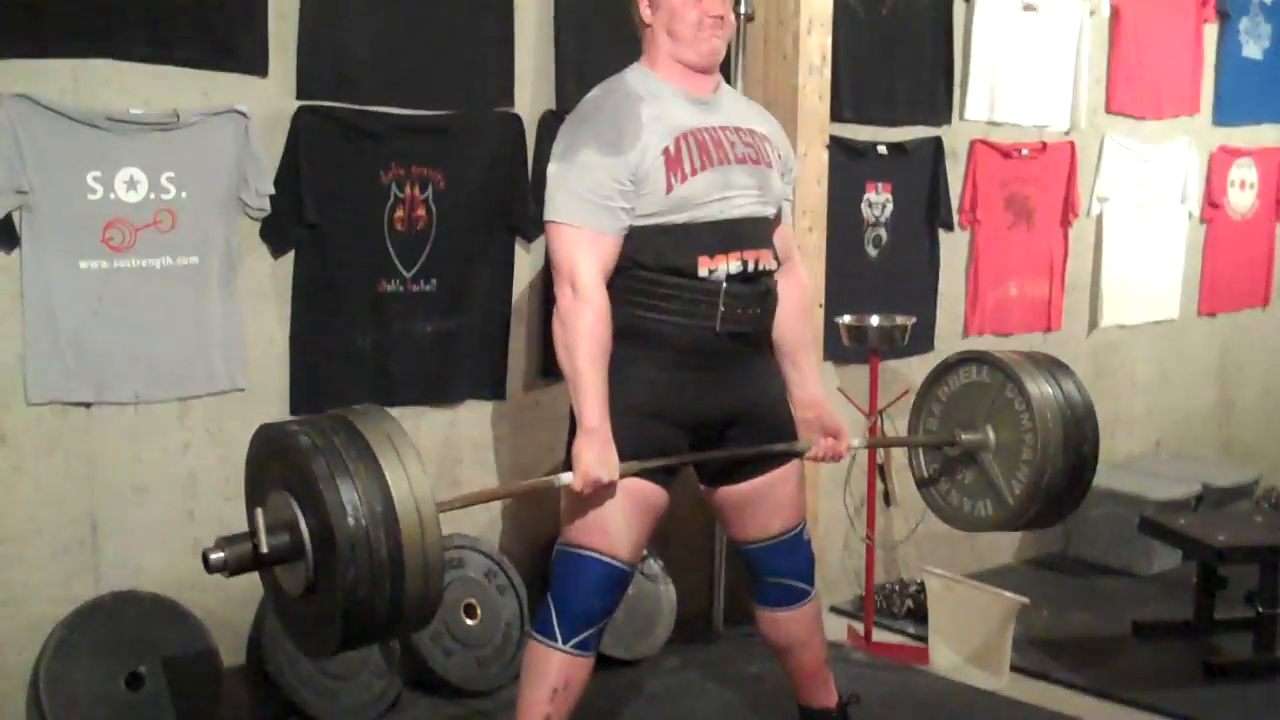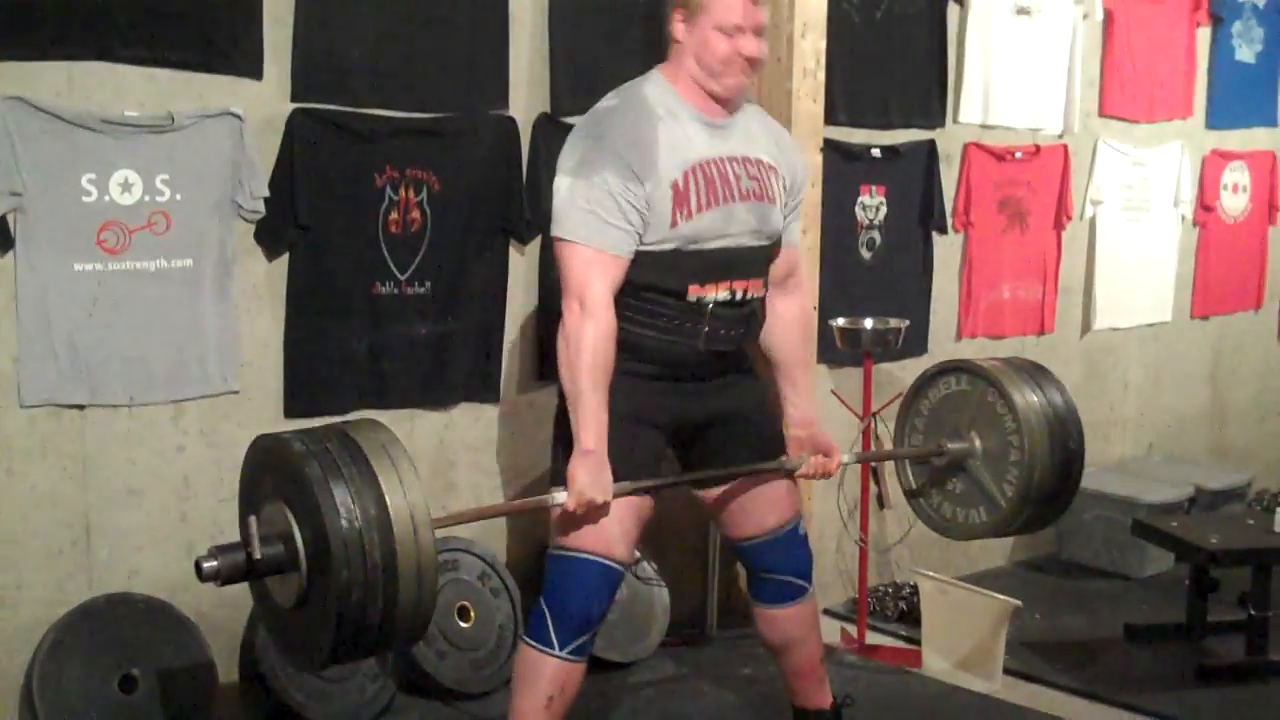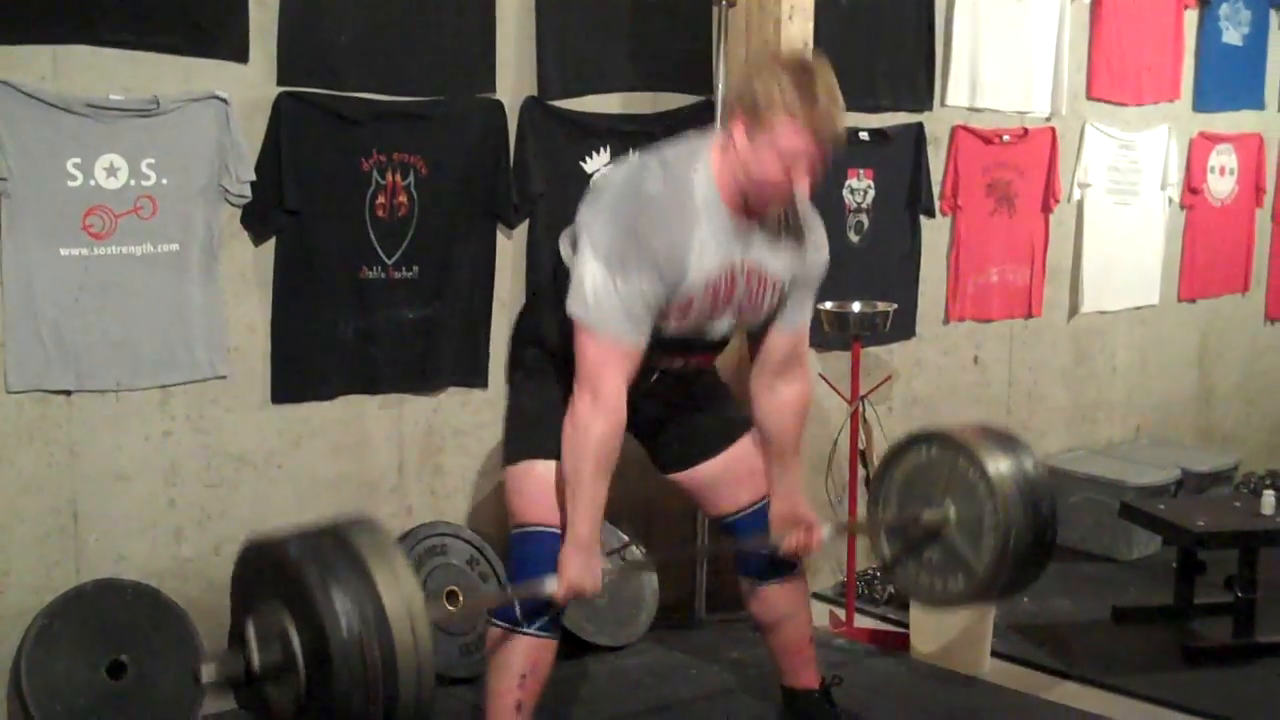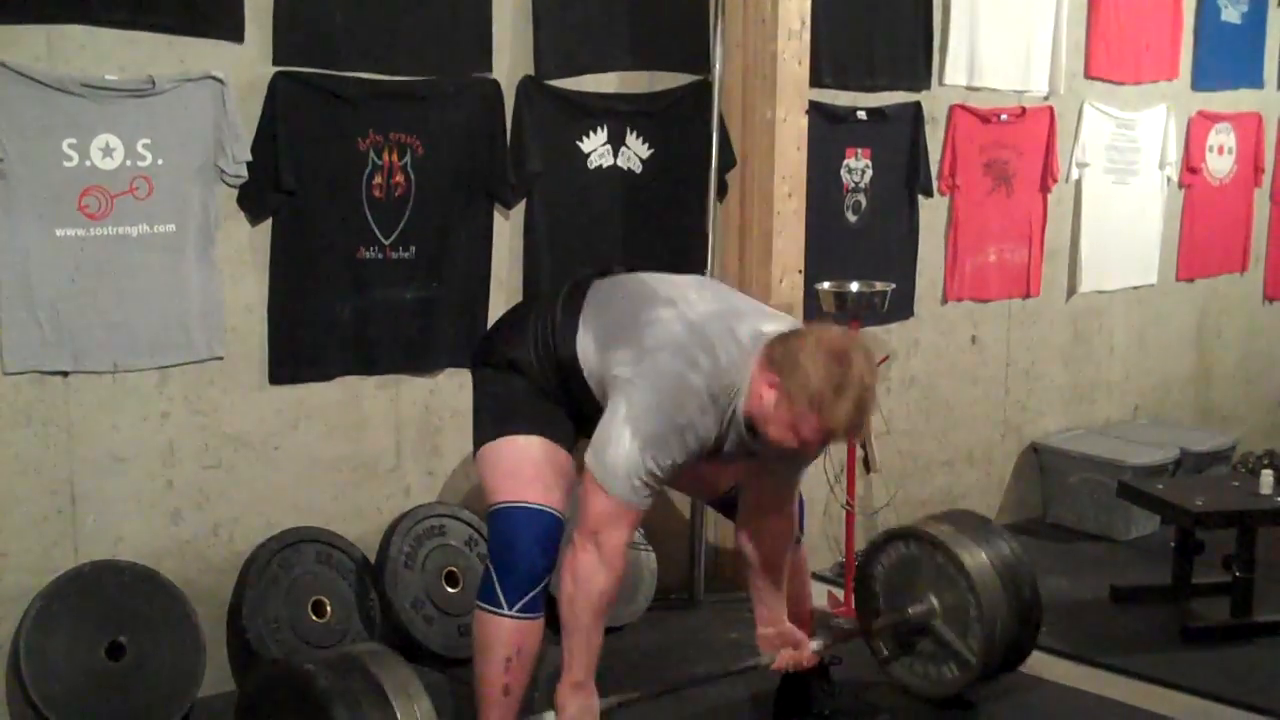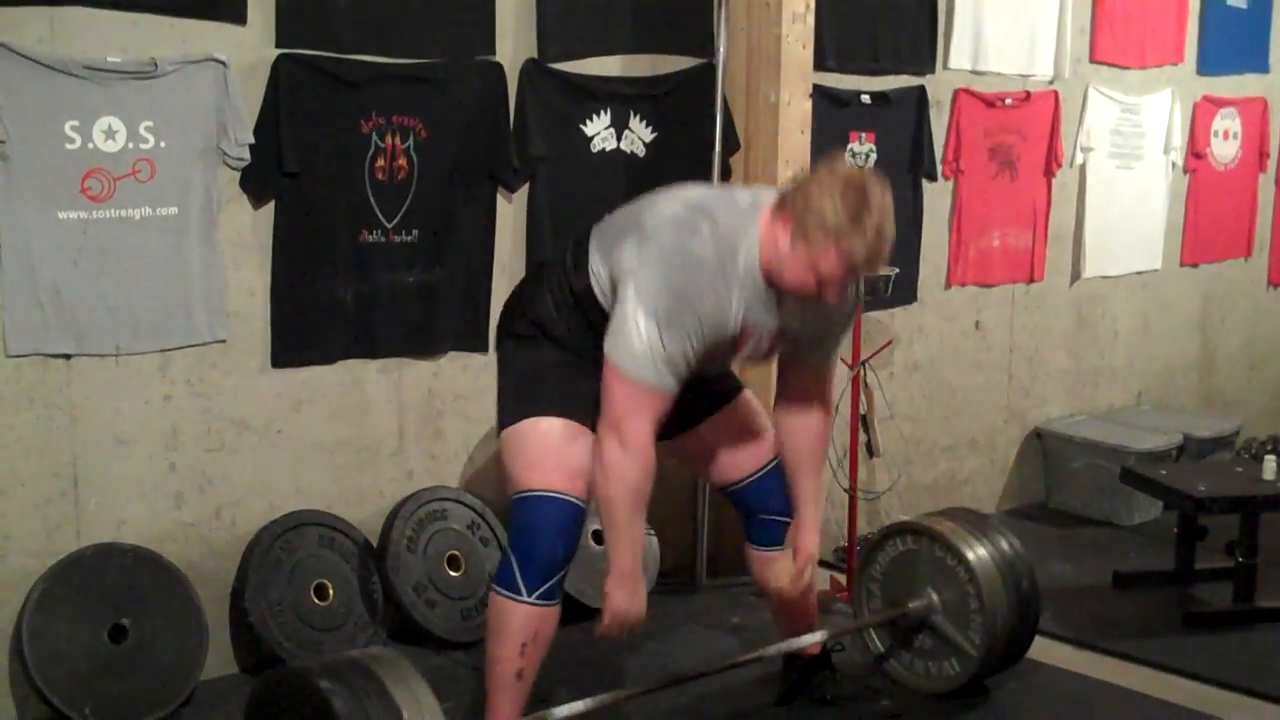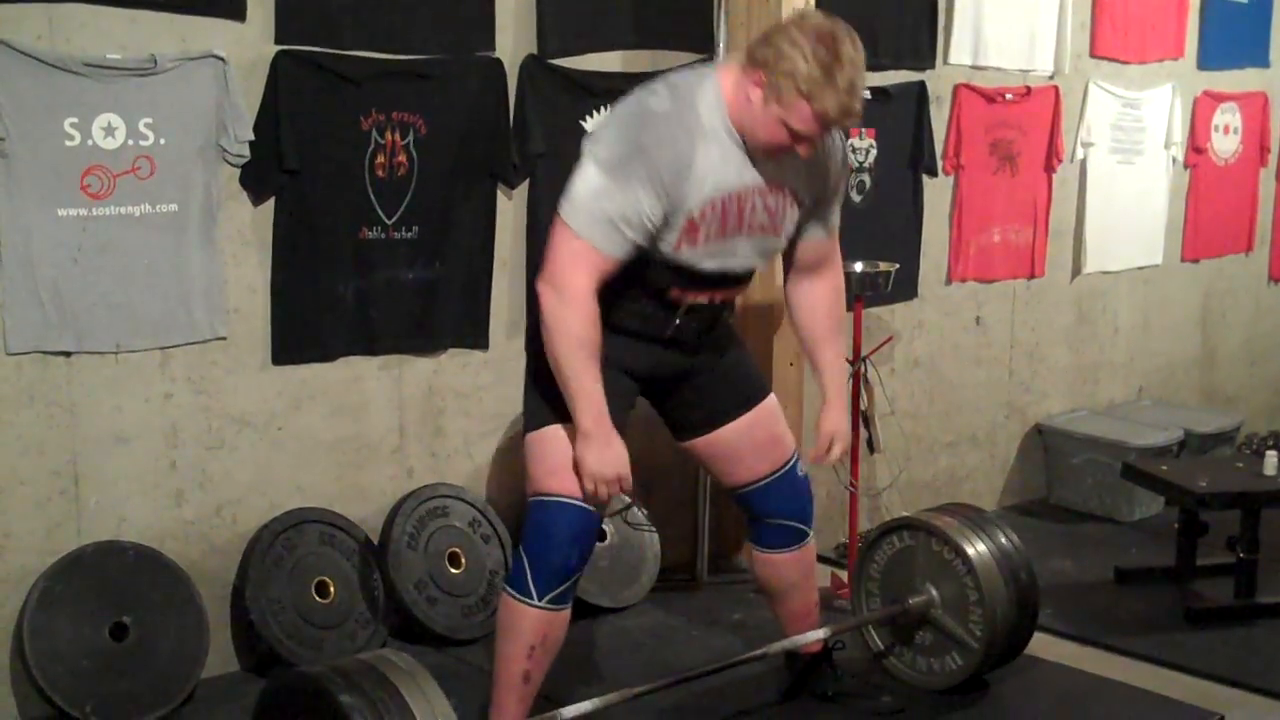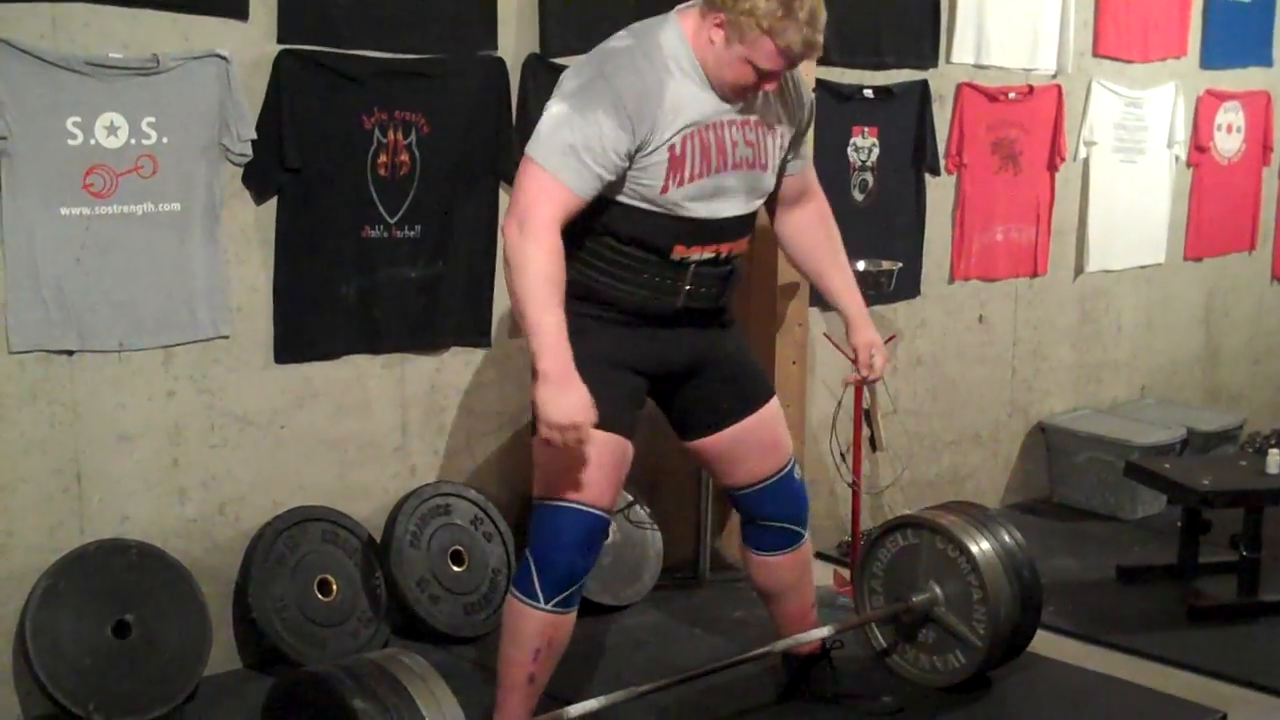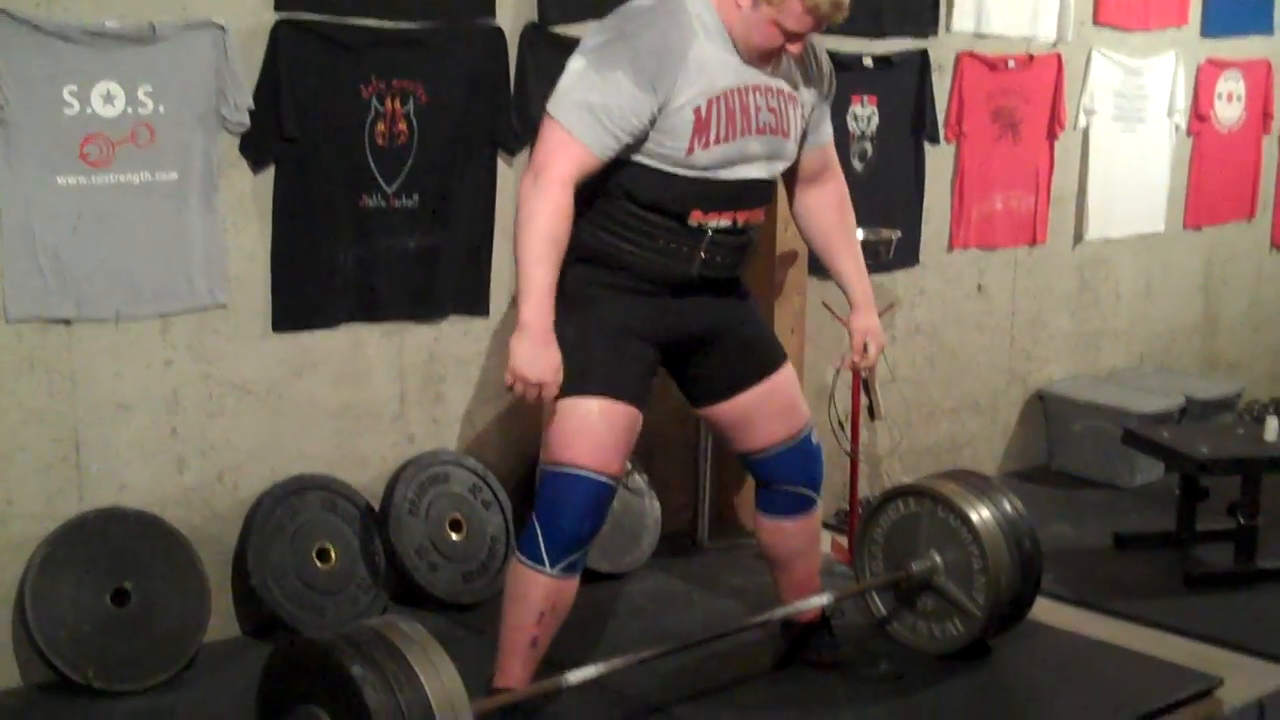
dt=0.3s
person 1, frame 1
left shoulder: (759, 126)
right shoulder: (611, 120)
left elbow: (787, 269)
right elbow: (580, 288)
left wrist: (808, 395)
right wrist: (593, 429)
left hip: (747, 373)
right hip: (643, 377)
left knee: (786, 566)
right knee: (589, 585)
person 1, frame 2
left shoulder: (773, 146)
right shoulder: (618, 133)
left elbow: (787, 290)
right elbow: (587, 305)
left wrist: (801, 414)
right wrist: (590, 450)
left hip: (728, 380)
right hip: (625, 381)
left knee: (783, 559)
right knee: (581, 586)
person 1, frame 3
left shoulder: (802, 235)
right shoulder: (646, 209)
left elbow: (783, 371)
right elbow: (601, 391)
left wrist: (788, 494)
right wrist: (582, 544)
left hip: (680, 376)
right hip: (565, 370)
left knee: (771, 535)
right knee: (545, 573)
person 1, frame 4
left shoulder: (800, 385)
right shoulder: (674, 389)
left elbow: (766, 509)
right elbow: (600, 546)
left wrist: (773, 618)
left hip: (624, 377)
right hip: (534, 371)
left knee: (778, 515)
right knee: (529, 539)
left ankle: (804, 681)
person 1, frame 5
left shoulder: (827, 281)
right shoulder: (687, 263)
left elbow: (805, 401)
right elbow: (625, 436)
left wrist: (808, 526)
right wrist: (625, 576)
right hip: (559, 338)
left knee: (775, 490)
right knee: (546, 524)
left ankle: (809, 667)
person 1, frame 6
left shoulder: (817, 154)
right shoulder: (655, 134)
left elbow: (815, 271)
right elbow: (566, 285)
left wrist: (836, 392)
right wrist: (594, 431)
left hip: (699, 334)
right hip: (596, 330)
left knee: (782, 495)
right knee: (562, 530)
person 1, frame 7
left shoulder: (784, 93)
right shoulder: (619, 78)
left elbow: (799, 204)
right elbow: (530, 223)
left wrist: (855, 314)
right wrist: (558, 374)
left hip: (703, 324)
right hip: (599, 324)
left knee: (778, 497)
right knee: (568, 533)
person 1, frame 8
left shoulder: (805, 63)
left elbow: (818, 182)
right elbow: (550, 176)
left wrist: (860, 296)
right wrist: (534, 326)
left hip: (715, 294)
right hip: (612, 291)
left knee: (793, 458)
right knee: (575, 495)
left ankle: (810, 636)
right ankle: (504, 701)
